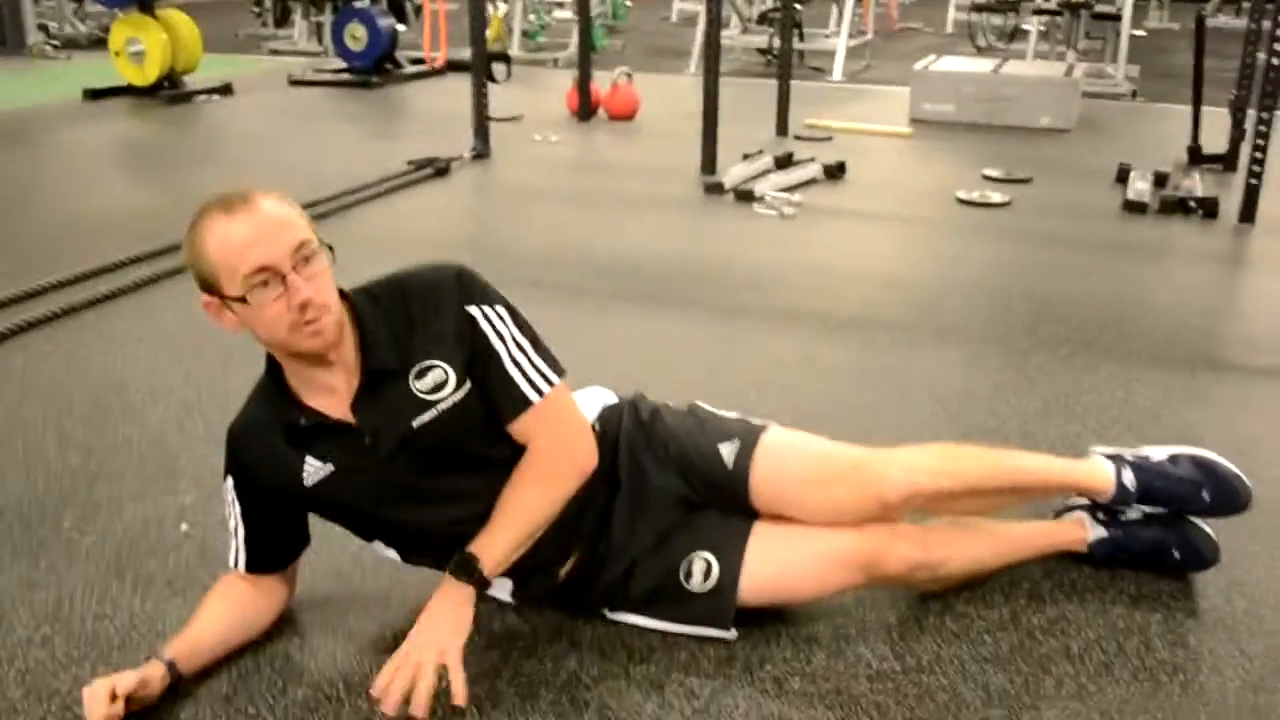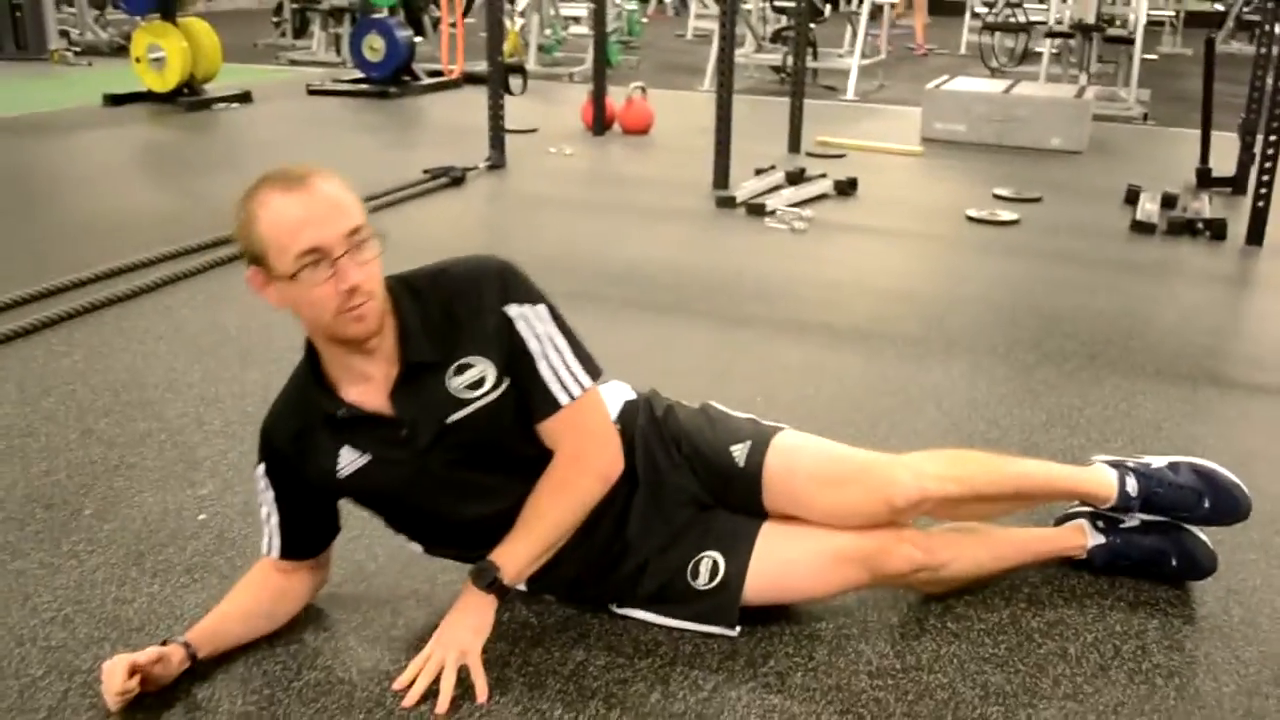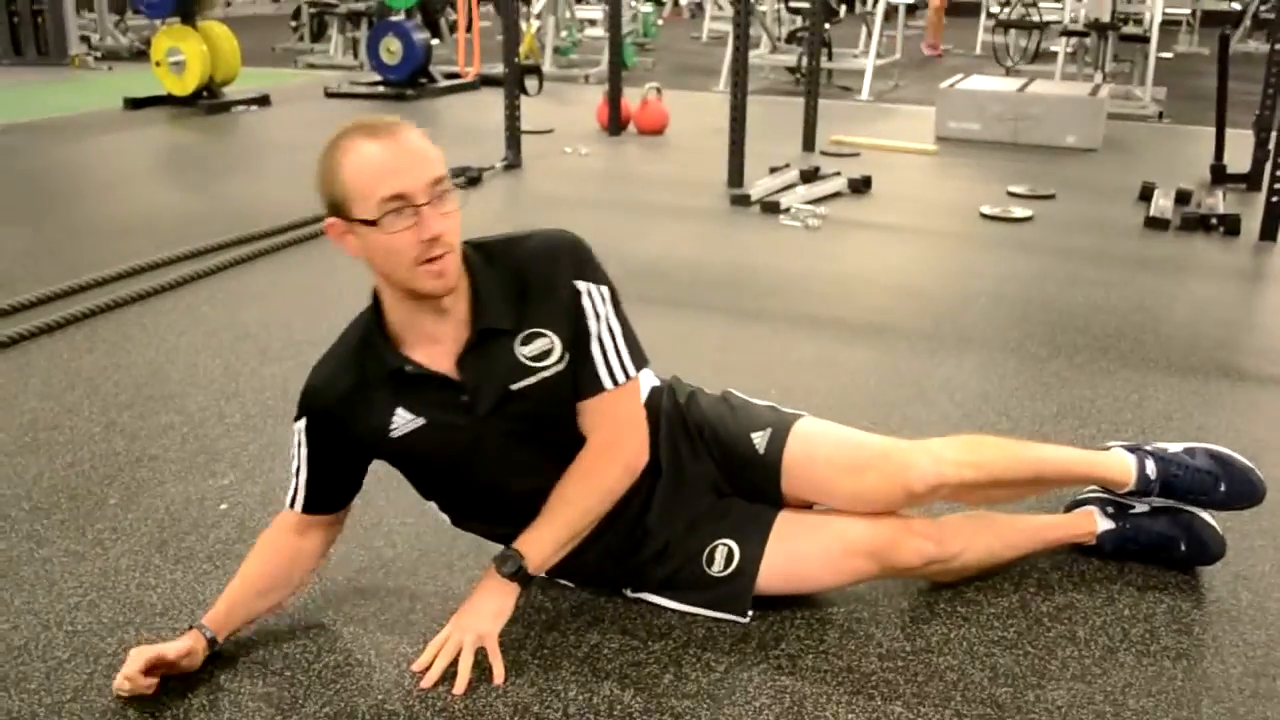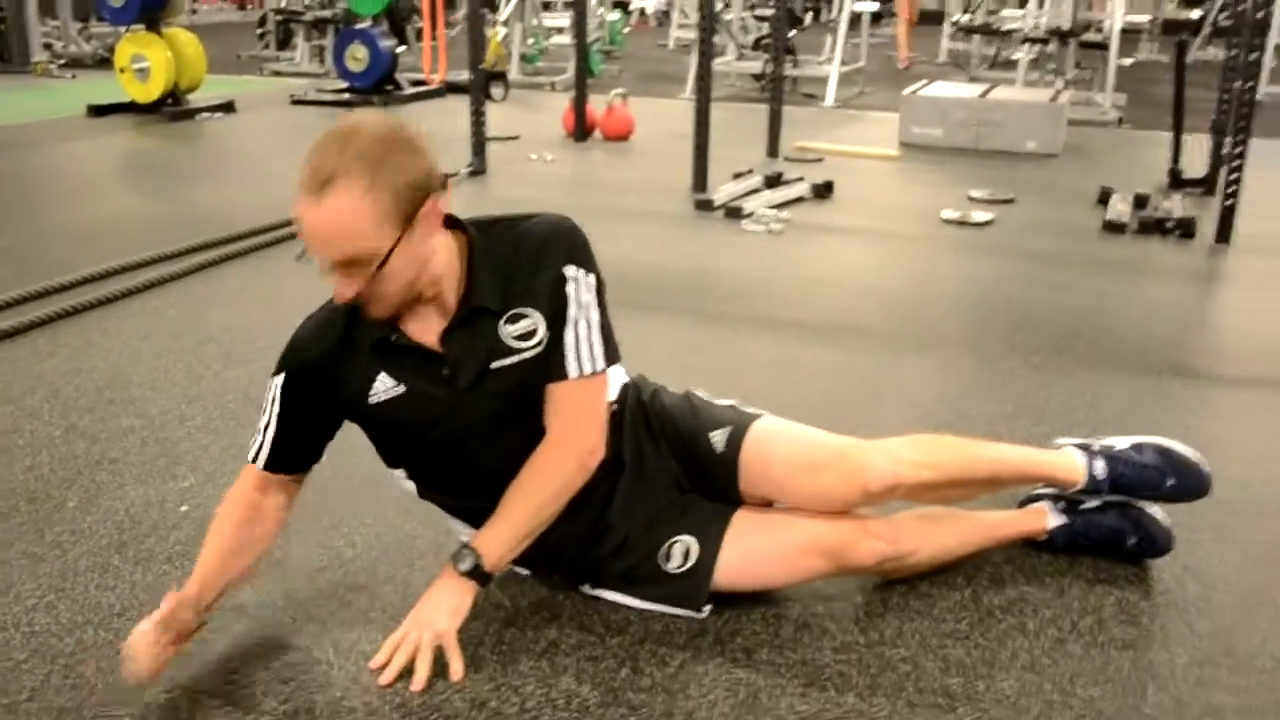
dt=0.3s
person 1, frame 1
left shoulder: (440, 301)
right shoulder: (264, 451)
left elbow: (565, 443)
right elbow: (261, 581)
left wrist: (458, 589)
left hip: (637, 454)
right hip: (598, 571)
left knee: (878, 485)
right knee: (882, 555)
left ankle: (1108, 476)
right ankle: (1091, 538)
person 1, frame 2
left shoulder: (479, 295)
right shoulder: (299, 437)
left elbow: (592, 450)
right elbow: (290, 570)
left wrist: (481, 593)
left hip: (659, 451)
right hip: (616, 562)
left knee: (889, 491)
right knee: (888, 557)
left ankle: (1110, 481)
right ankle: (1091, 540)
person 1, frame 3
left shoulder: (553, 268)
right shoulder: (348, 393)
left elbow: (618, 442)
right elbow: (307, 525)
left wrist: (505, 579)
right wrist: (202, 638)
left hip: (682, 439)
right hip: (630, 551)
left knee: (905, 476)
right knee: (898, 549)
left ankle: (1127, 469)
right ankle: (1099, 531)
person 1, frame 4
left shoulder: (543, 252)
right shoulder: (326, 357)
left elbow: (579, 437)
right elbow: (266, 487)
left wrist: (461, 575)
right wrist: (182, 612)
left hip: (647, 436)
right hip: (594, 542)
left knee: (860, 479)
right knee: (852, 549)
left ankle: (1075, 467)
right ankle: (1049, 526)
